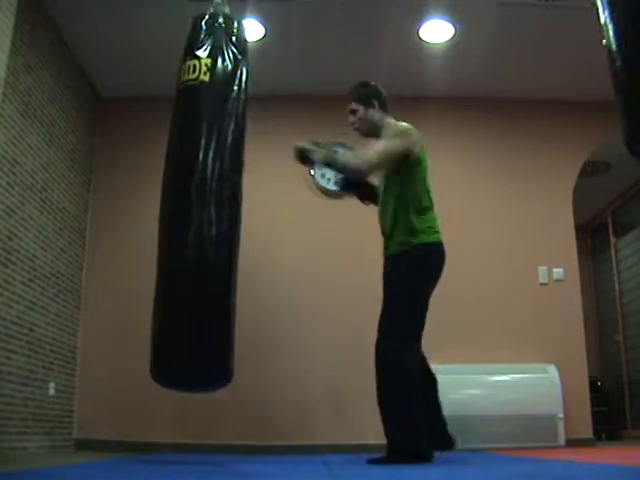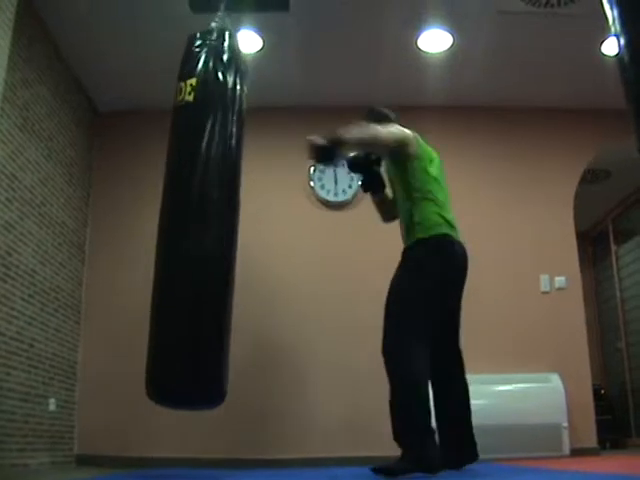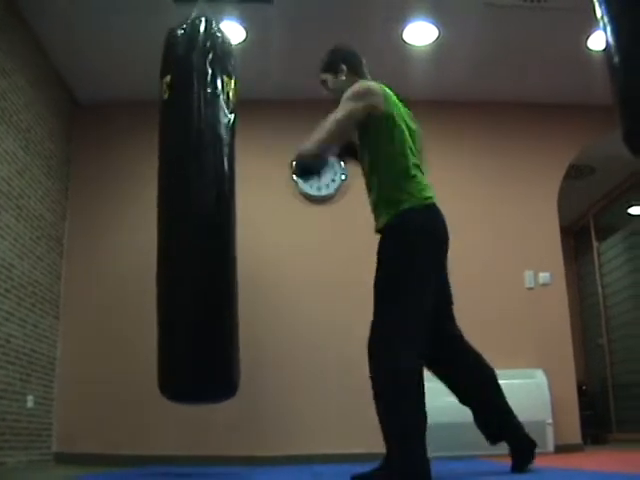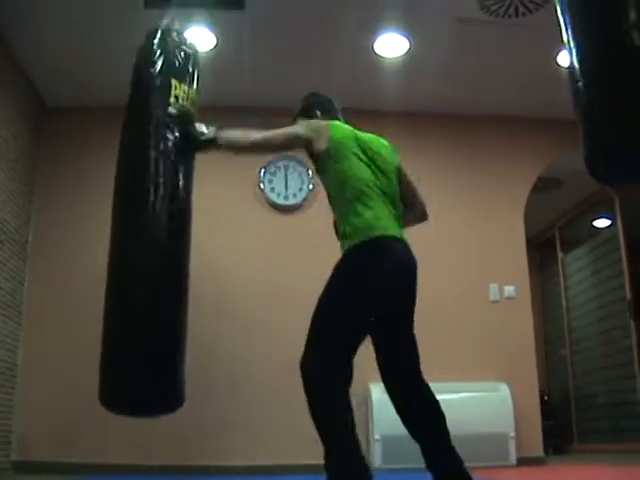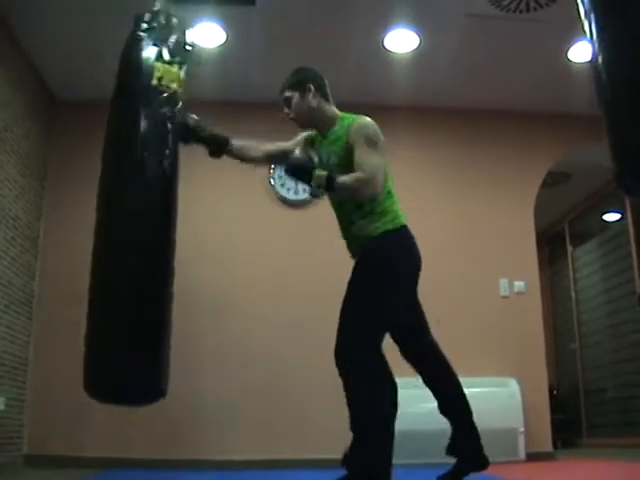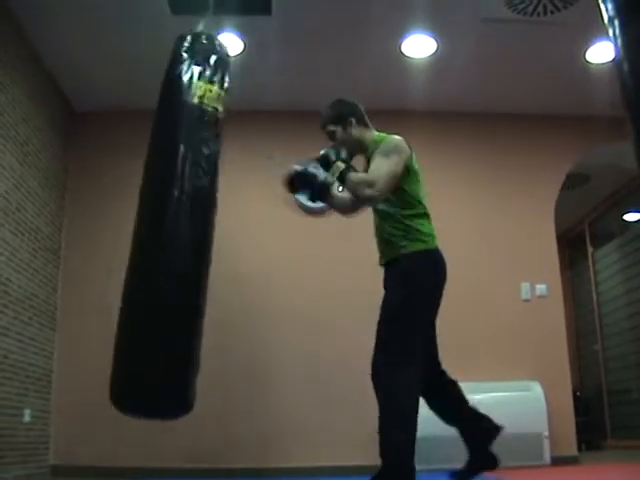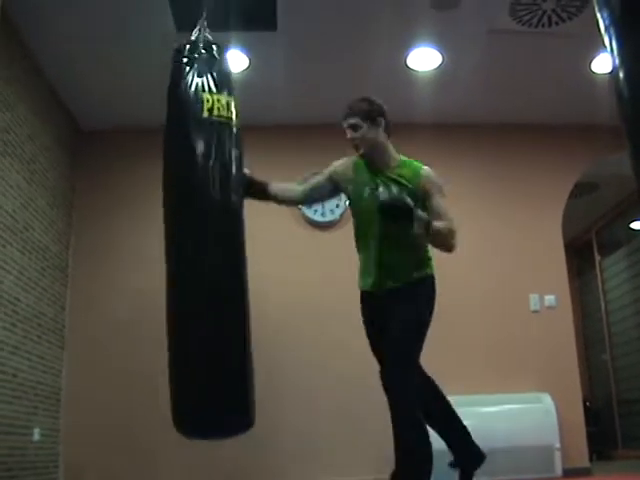
dt=0.7s
person 1, frame 1
left shoulder: (402, 134)
right shoulder: (387, 146)
left elbow: (358, 164)
left wrist: (322, 154)
right wrist: (369, 190)
left hip: (418, 253)
right hip: (401, 255)
left knee: (393, 346)
right knee: (403, 345)
left ankle: (410, 442)
right ankle: (434, 434)
person 1, frame 2
left shoulder: (403, 137)
right shoulder: (404, 162)
left elbow: (363, 134)
right elbow: (391, 212)
left wrist: (330, 142)
right wrist: (371, 180)
left hip: (431, 251)
right hip: (448, 252)
left knee: (403, 347)
right knee: (443, 354)
left ankle: (419, 449)
right ankle: (459, 447)
person 1, frame 3
left shoulder: (365, 92)
right shoulder: (379, 105)
left elbow: (313, 152)
left wrist: (308, 159)
left hip: (410, 229)
right hip: (418, 227)
left knee: (391, 343)
right knee: (441, 337)
right ankle: (512, 433)
person 1, frame 4
left shoulder: (318, 132)
right shoulder: (384, 147)
left elbow: (253, 141)
right elbow: (418, 211)
left wrist: (210, 135)
left hip: (367, 257)
right hip: (399, 258)
left knee: (321, 367)
right knee: (403, 371)
person 1, frame 5
left shoulder: (361, 128)
right shoulder: (314, 140)
left elbow: (371, 187)
right elbow: (262, 152)
left wrist: (317, 175)
right wrist: (210, 137)
left hip: (388, 247)
right hip: (378, 252)
left knee: (360, 352)
right knee: (421, 351)
person 1, frame 6
left shoulder: (392, 146)
right shoulder: (368, 159)
left elbow: (371, 190)
right elbow: (350, 205)
left wrist: (340, 170)
right wrist: (323, 189)
left hip: (416, 265)
right hip: (407, 268)
left knee: (391, 367)
right knee: (421, 365)
right ankle: (479, 440)
person 1, frame 7
left shoulder: (421, 176)
right shoulder: (348, 170)
left elbow: (449, 240)
right elbow: (298, 193)
left wrist: (415, 215)
right wrist: (257, 187)
left hip: (412, 289)
right hip: (373, 292)
left knee: (400, 379)
right knee: (407, 377)
